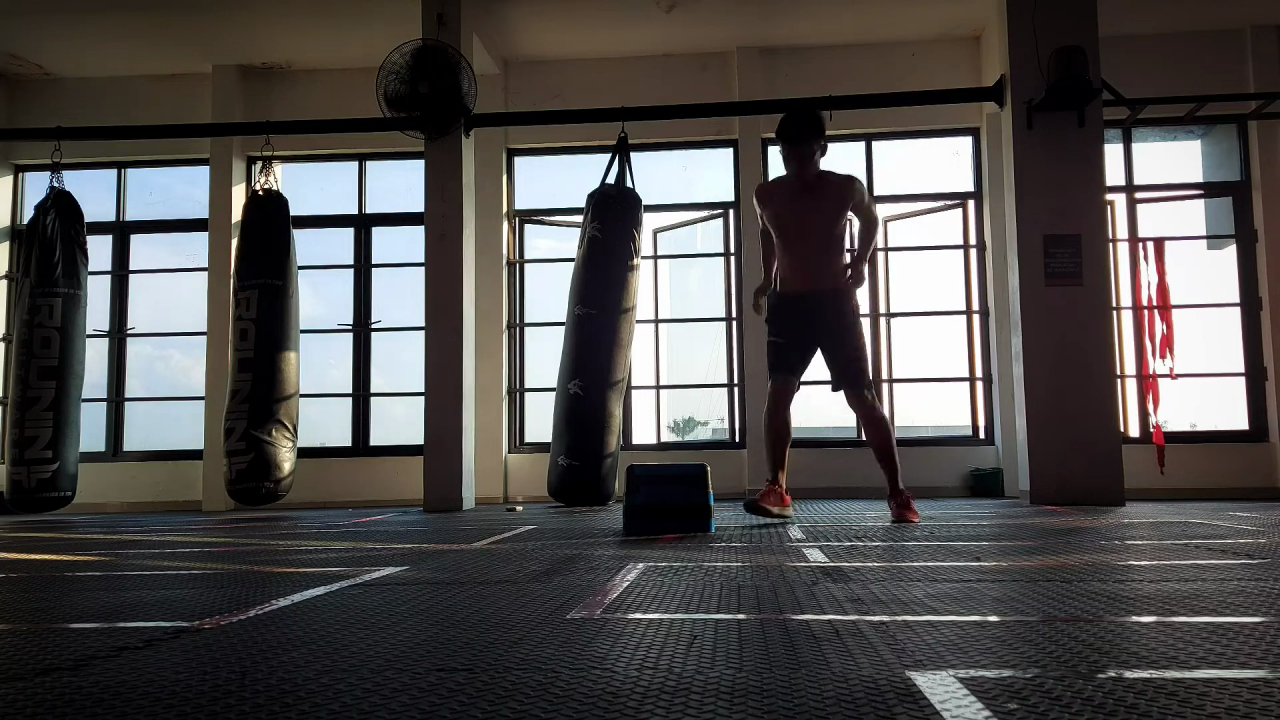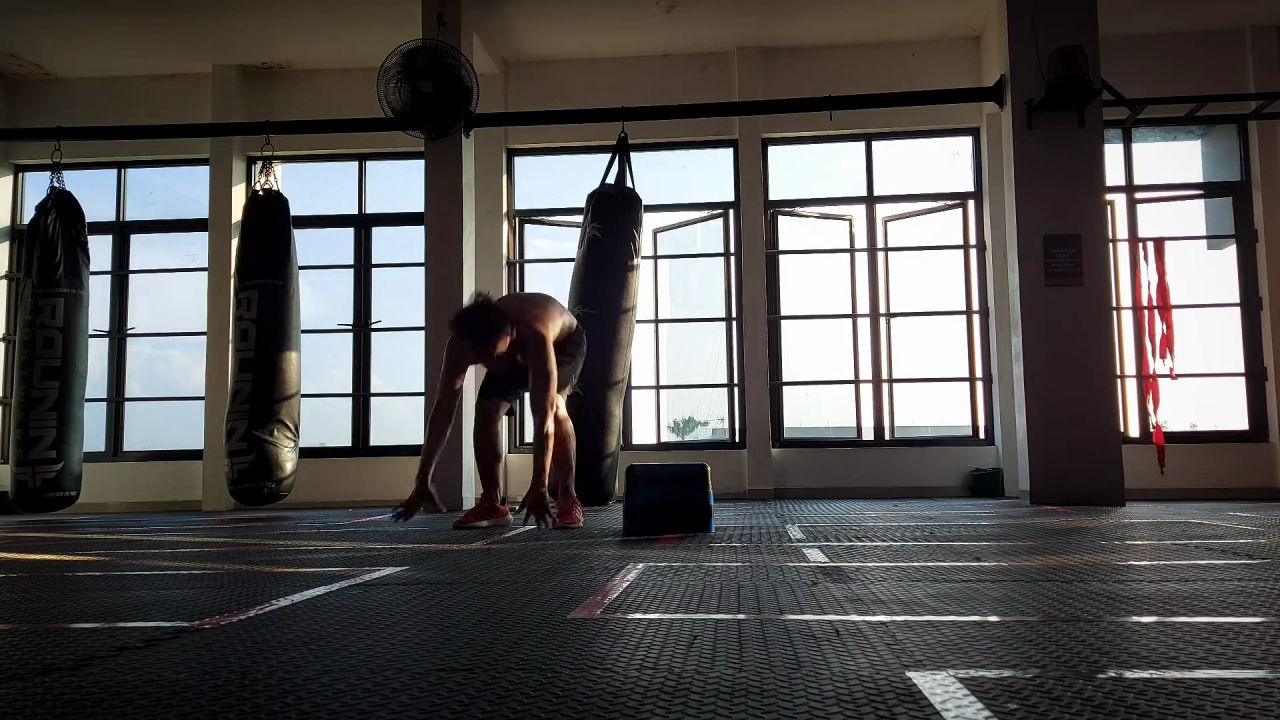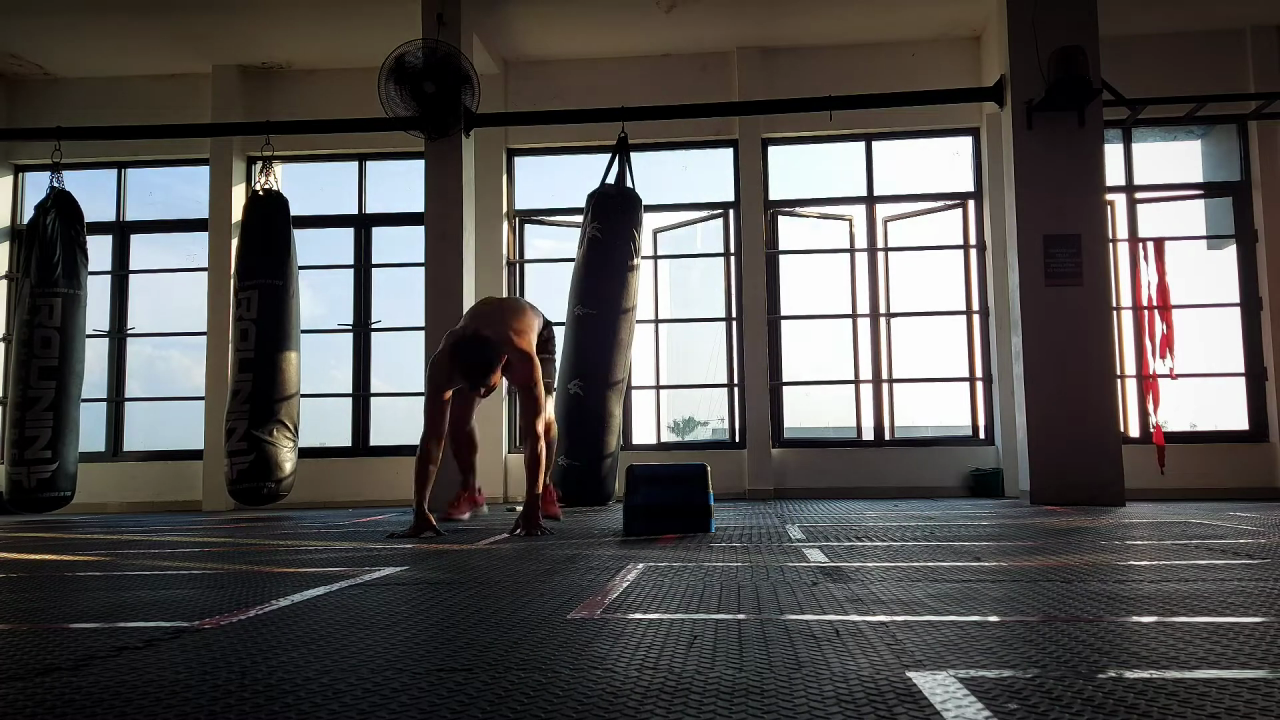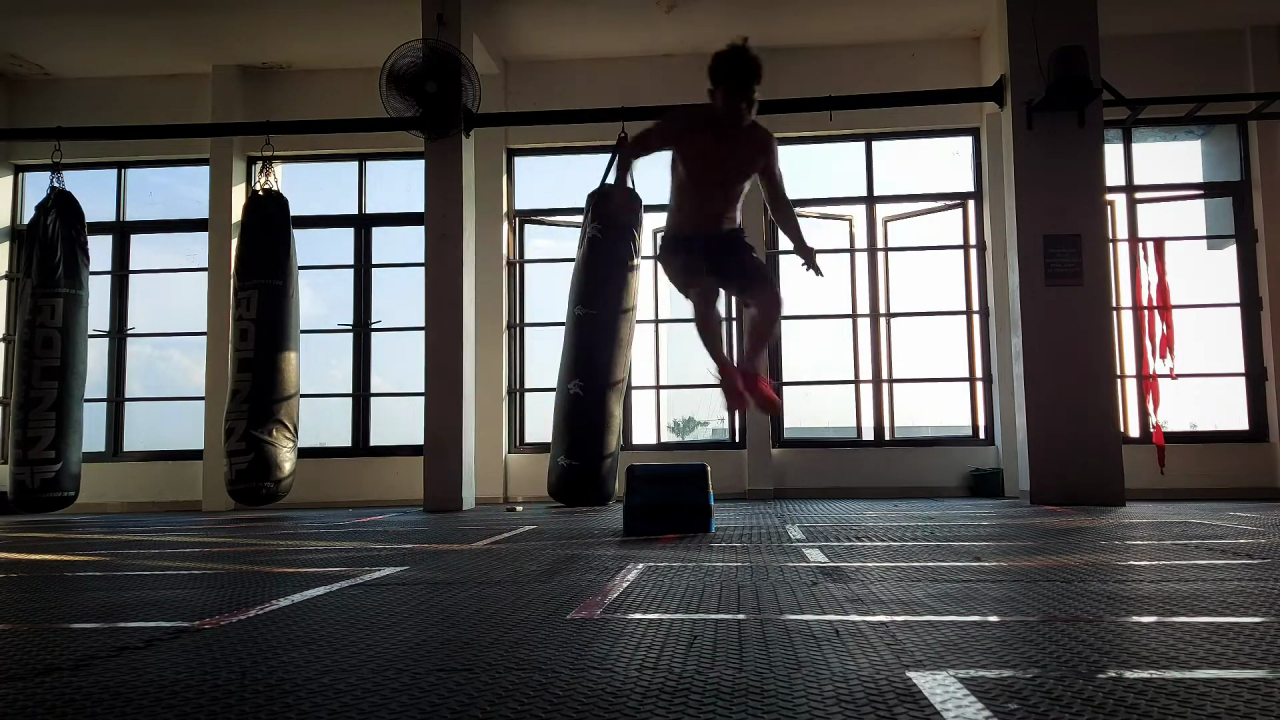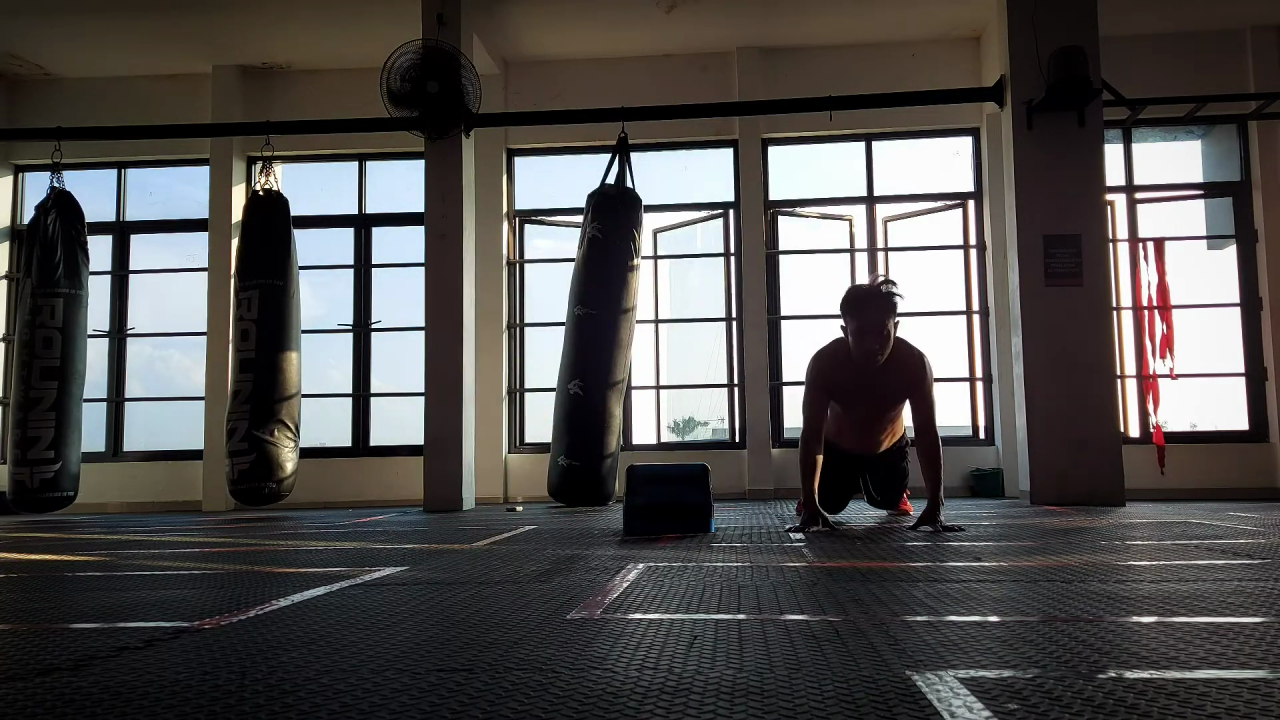
dt=1s
person 1, frame 1
left shoulder: (846, 188)
right shoulder: (767, 195)
left elbow: (870, 220)
left wrist: (861, 262)
right wrist: (766, 278)
left hip: (836, 302)
right hip: (788, 304)
left knee: (862, 397)
right knee: (779, 390)
left ankle: (897, 492)
right ankle: (776, 488)
person 1, frame 2
left shoulder: (535, 338)
right shoulder: (462, 340)
left elbow: (544, 419)
right elbow: (444, 406)
left wrist: (539, 488)
right wrist: (422, 482)
left hip: (565, 339)
left knee: (553, 407)
right knee: (487, 407)
left ankle: (568, 497)
right ankle: (493, 503)
person 1, frame 3
left shoulder: (523, 360)
right shoulder: (444, 362)
left elbow: (534, 435)
right elbow: (433, 436)
left wrist: (531, 510)
right wrist: (420, 511)
left hip: (535, 331)
left knee: (543, 417)
right knee: (458, 416)
left ankle: (544, 487)
right ankle: (469, 491)
person 1, frame 4
left shoulder: (760, 141)
right shoulder: (683, 124)
left elbow: (776, 197)
right elbow: (631, 150)
left wrist: (800, 243)
right wrist: (618, 186)
left hip: (728, 241)
right hip: (682, 239)
left knee: (770, 298)
right knee: (705, 293)
left ankle: (749, 368)
right ankle: (727, 371)
person 1, frame 5
left shoulder: (914, 363)
right shoulder: (824, 363)
left elbow: (927, 435)
right elbow: (811, 438)
left wrist: (934, 506)
right wrist: (811, 506)
left ankle: (895, 494)
right ankle: (812, 504)
